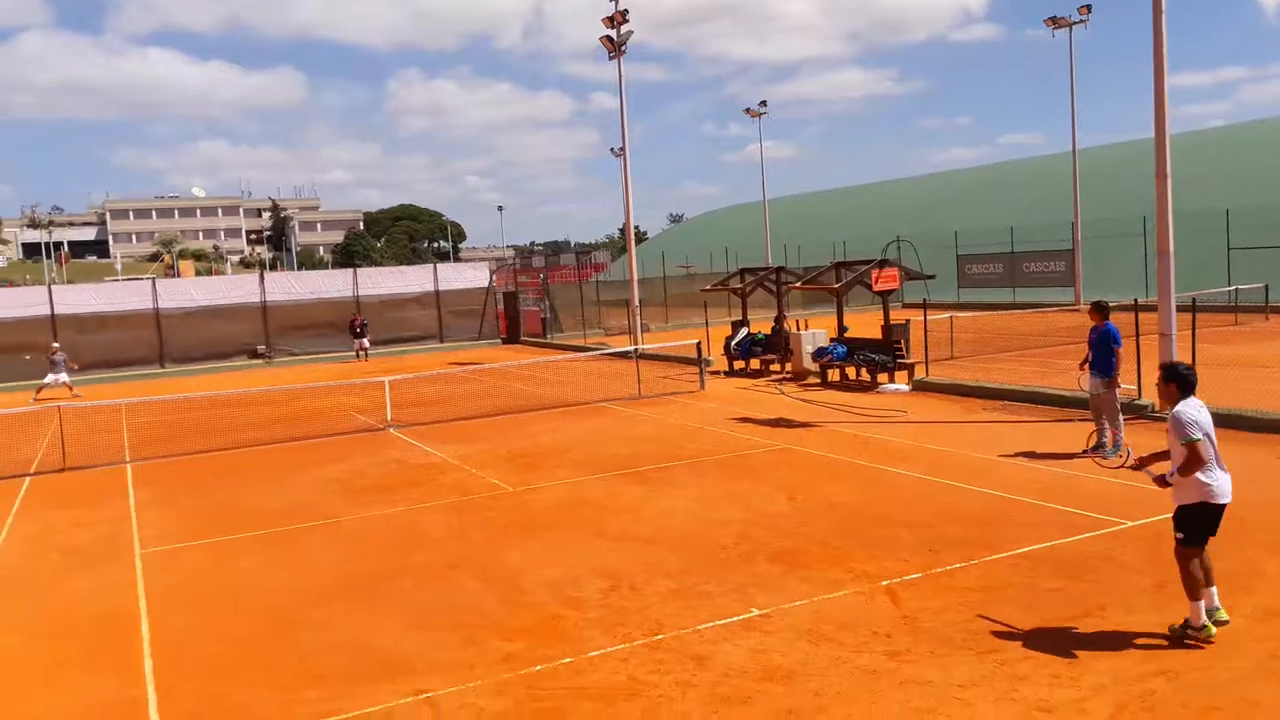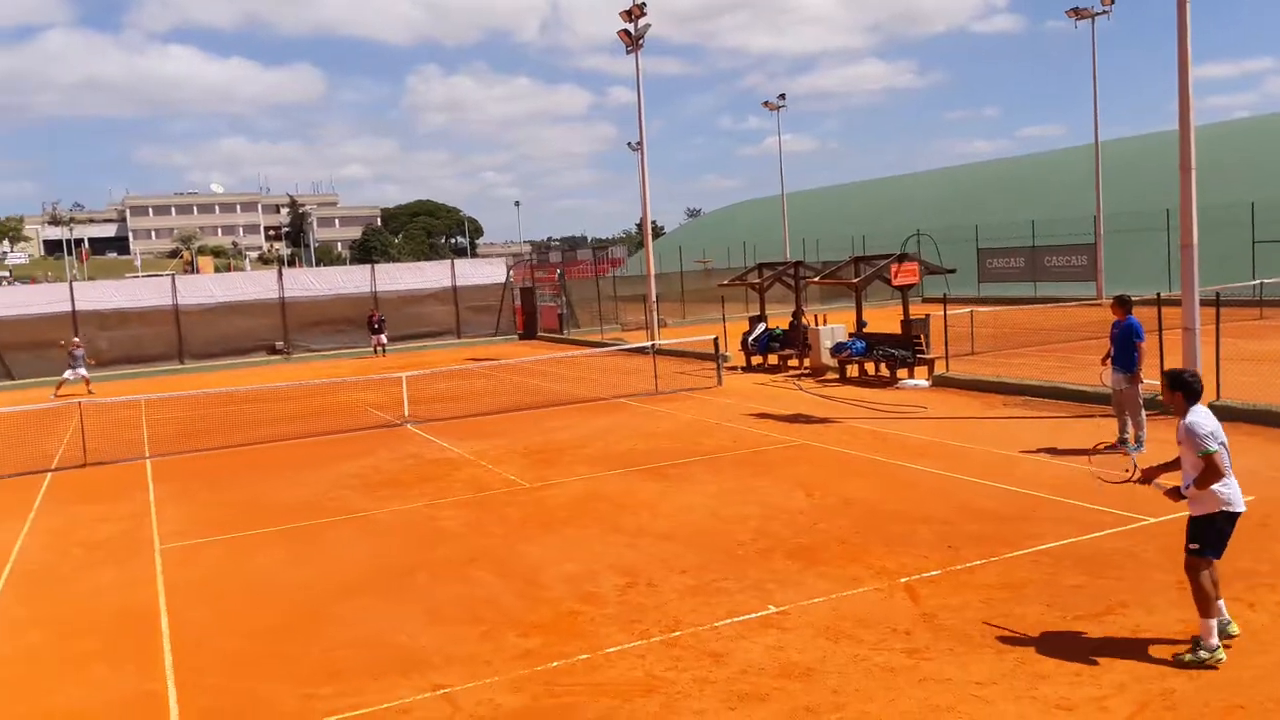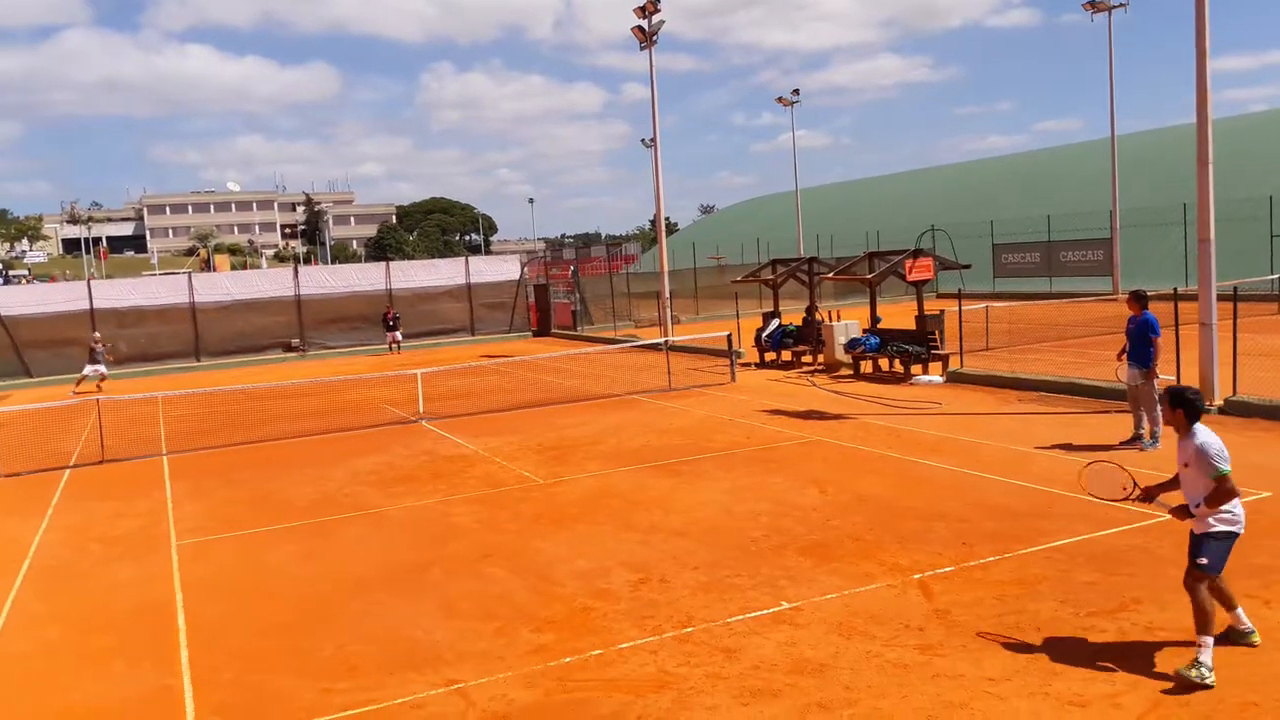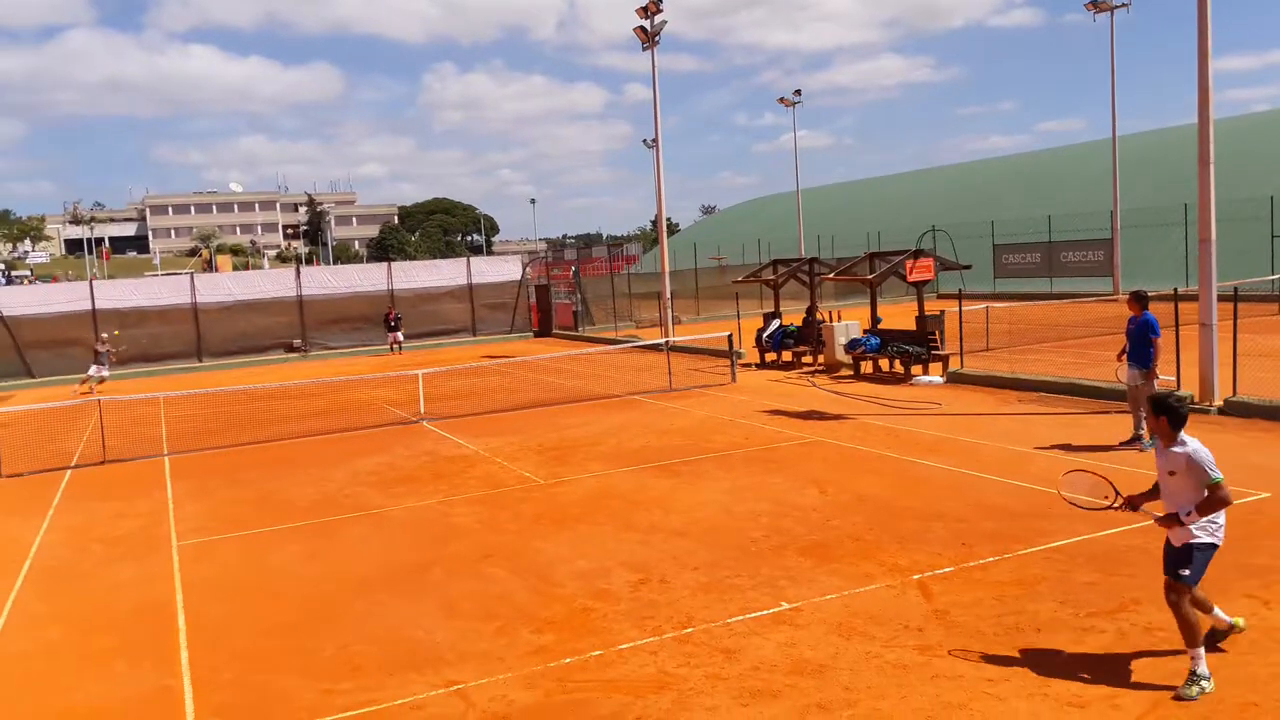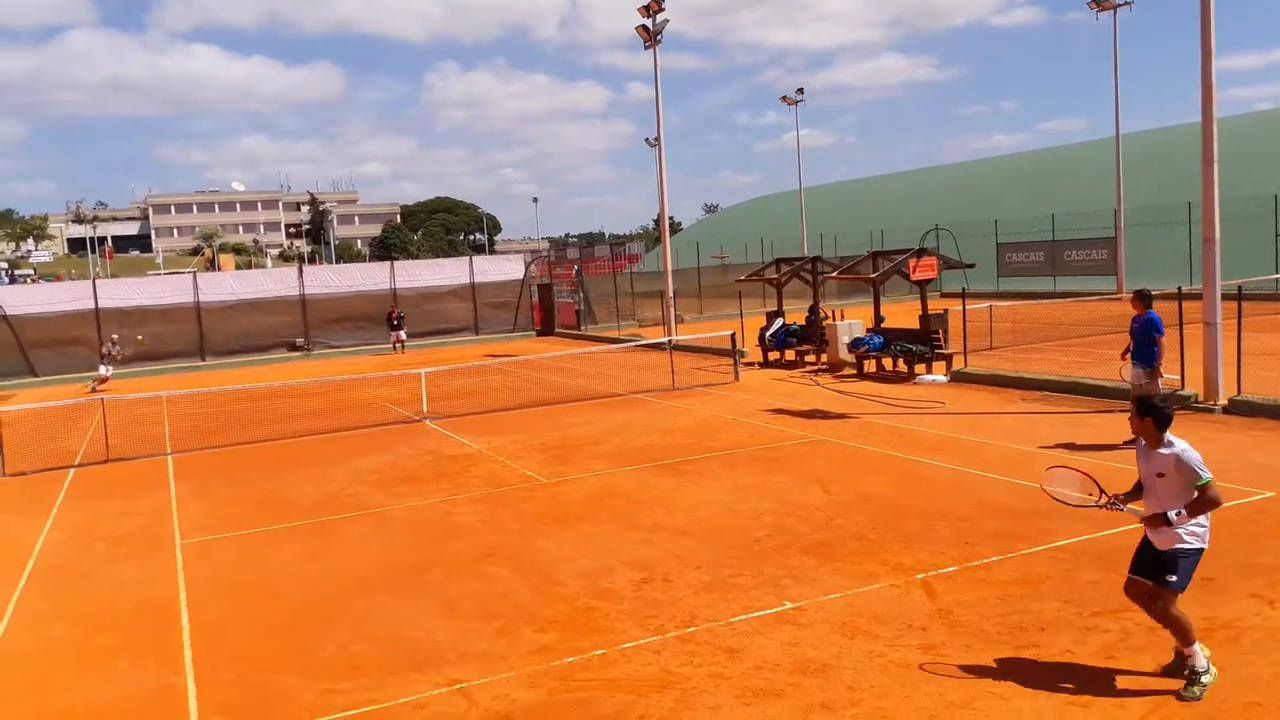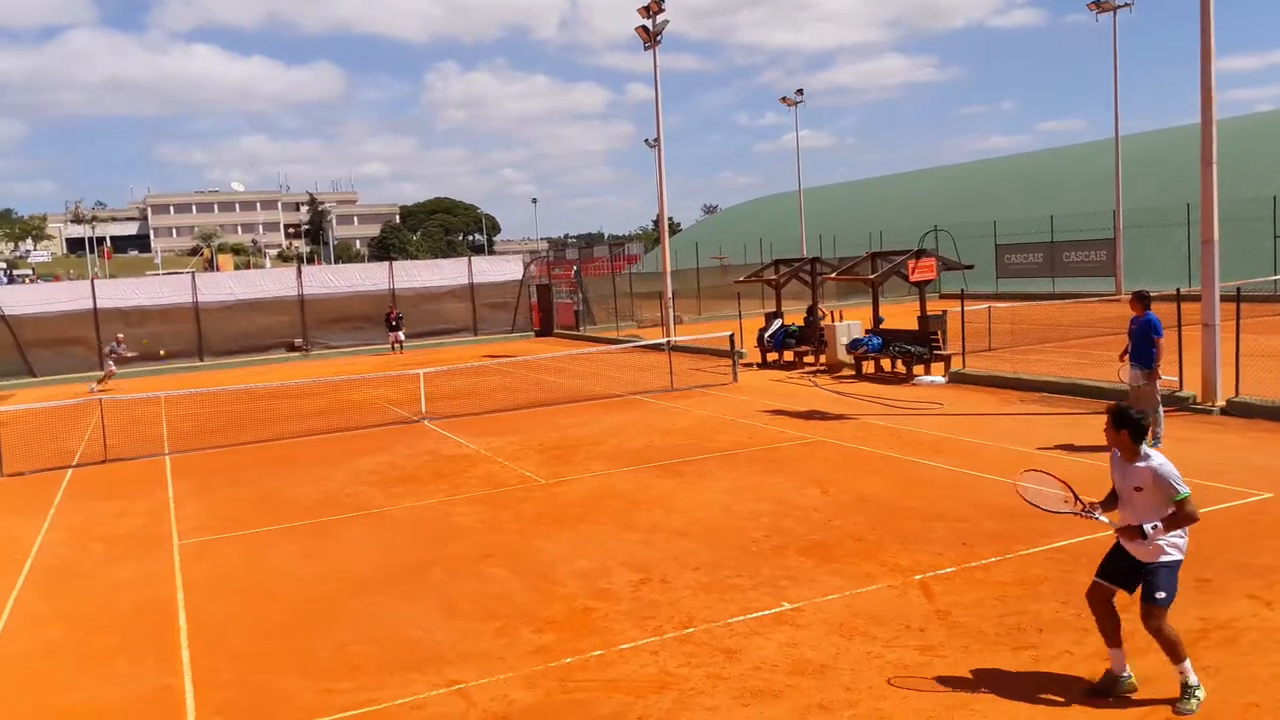
dt=0.1s
person 1, frame 1
left shoulder: (1181, 414)
right shoulder: (1196, 406)
left elbow: (1198, 458)
left wrist: (1170, 478)
right wrist: (1153, 458)
left hip: (1198, 493)
right hip: (1216, 490)
left knee: (1185, 554)
right knee: (1197, 548)
left ankle: (1199, 623)
right ankle: (1213, 609)
person 1, frame 2
left shoulder: (1195, 424)
right shoulder: (1195, 416)
left elbow: (1216, 469)
left wrist: (1183, 491)
right wrist: (1157, 469)
left hip: (1216, 504)
right hip: (1207, 503)
left knee: (1195, 567)
right knee: (1201, 564)
left ankle: (1210, 646)
right ankle: (1221, 622)
person 1, frame 3
left shoulder: (1203, 444)
right shoulder: (1186, 437)
left elbow: (1229, 489)
left wrist: (1193, 509)
right wrist: (1159, 489)
left hip: (1219, 523)
right hip: (1207, 521)
left knee: (1195, 582)
right knee: (1206, 580)
left ankle: (1204, 664)
right ankle: (1243, 628)
person 1, frame 4
left shoulder: (1194, 454)
right shoulder: (1161, 445)
left elbow: (1224, 497)
left wrist: (1181, 517)
right wrist: (1143, 498)
left hip: (1201, 534)
right hip: (1177, 532)
left knee: (1176, 596)
right knee: (1179, 591)
left ankle: (1200, 673)
right ankle: (1225, 623)
person 1, frame 5
left shoulder: (1182, 454)
right shoulder: (1143, 446)
left elbow: (1213, 498)
left wrist: (1170, 517)
right wrist: (1127, 497)
left hip: (1185, 537)
right hip: (1157, 534)
left knee: (1163, 603)
right knee: (1135, 590)
left ankle: (1200, 667)
right ankle: (1186, 650)
person 1, frame 6
left shoulder: (1159, 468)
right shoulder: (1117, 458)
left elbow: (1191, 512)
left wrist: (1144, 530)
right wrist: (1102, 506)
left hip: (1163, 551)
right hip: (1131, 545)
left knee: (1152, 620)
right knee: (1097, 596)
left ankle: (1191, 684)
right ankle: (1120, 673)
